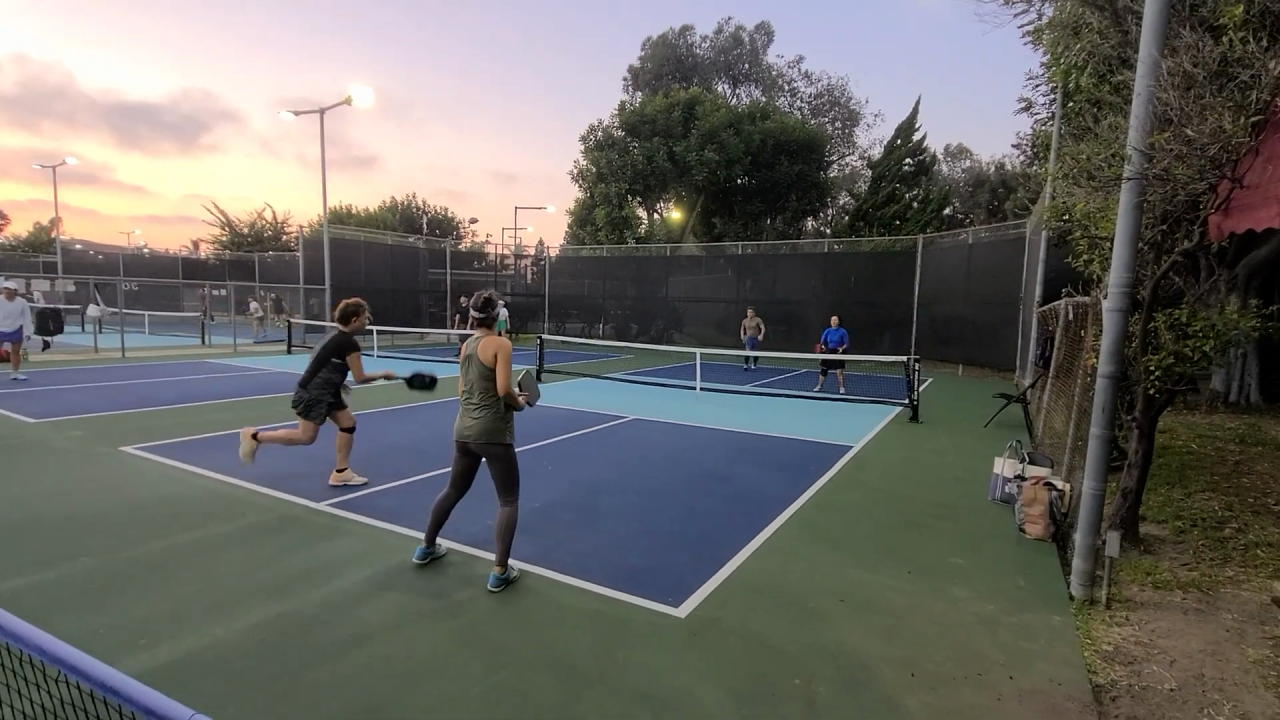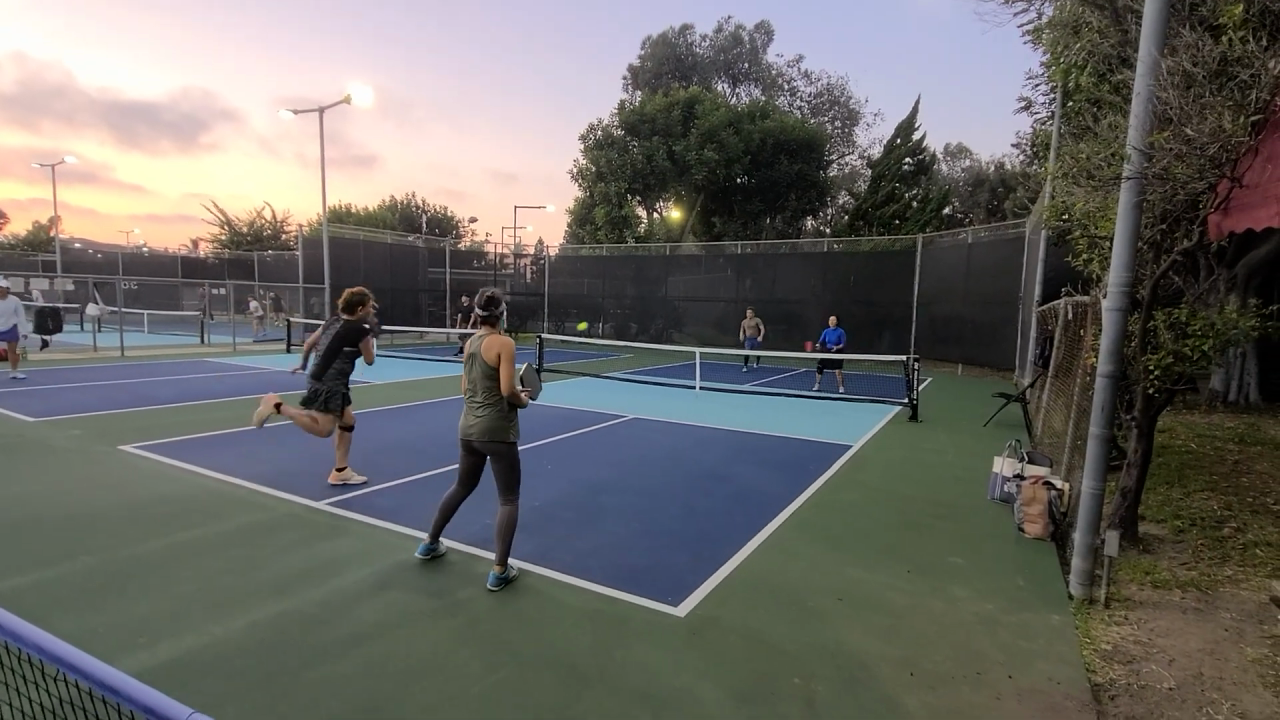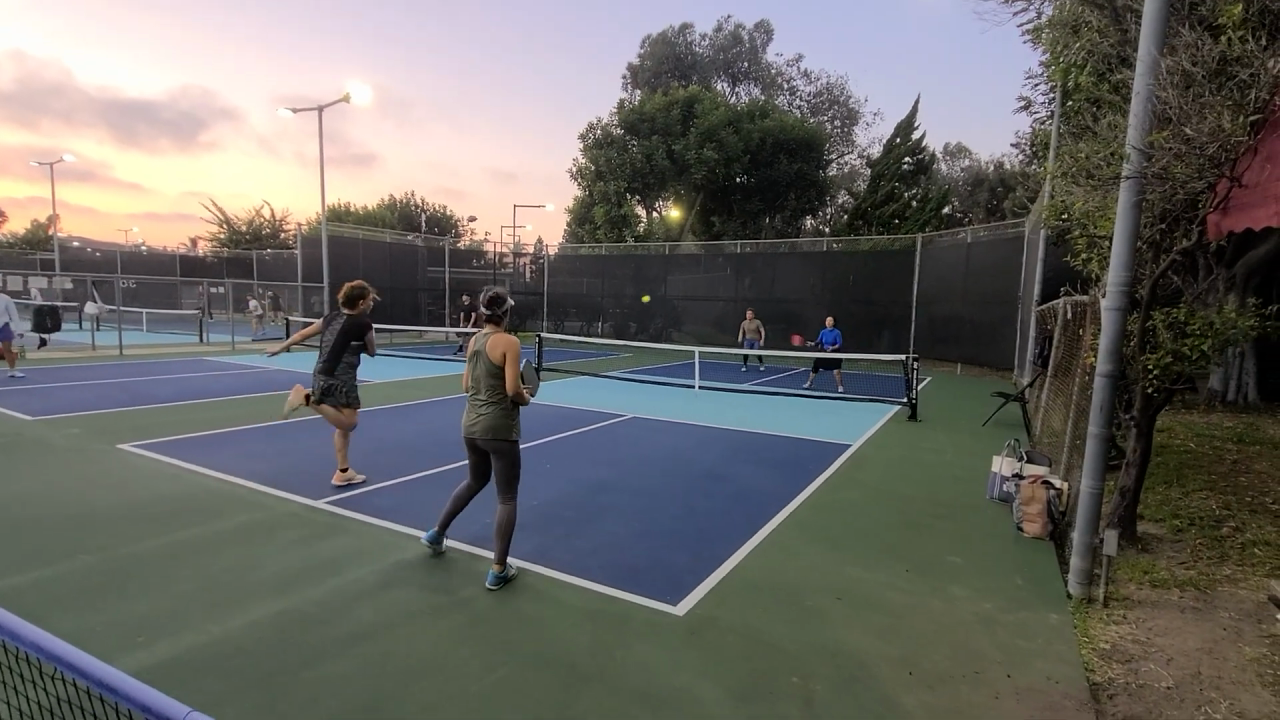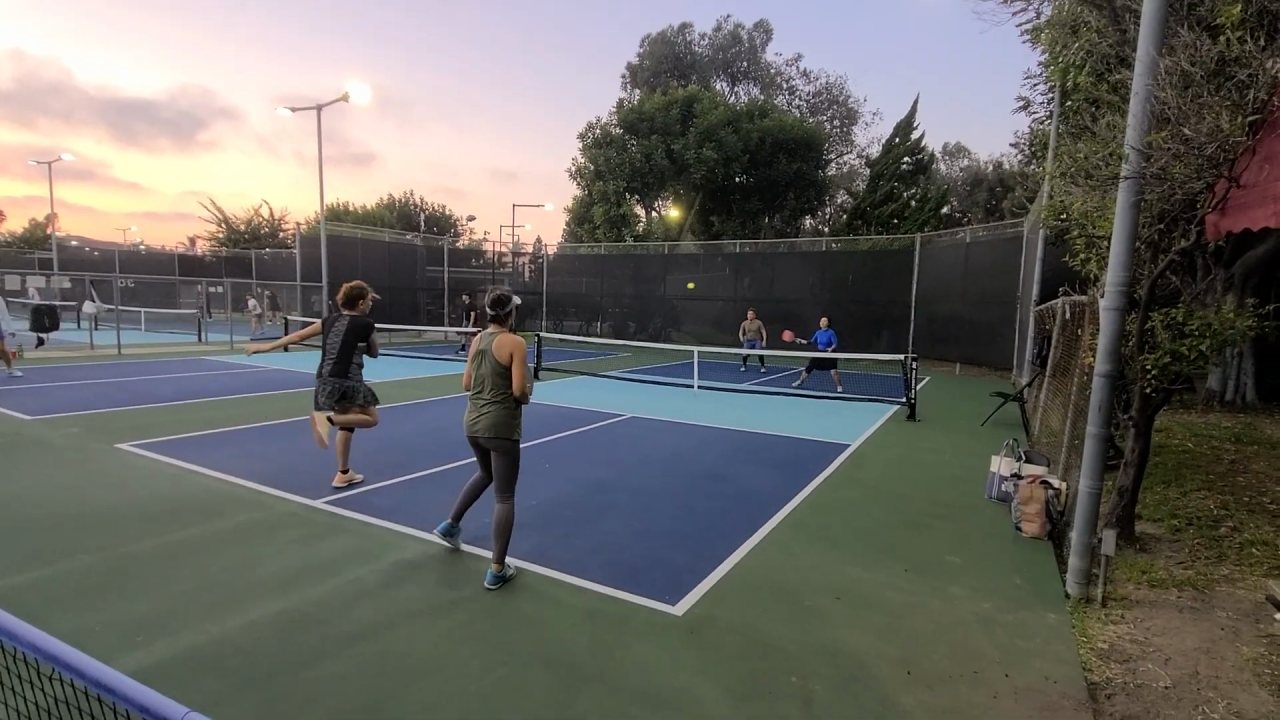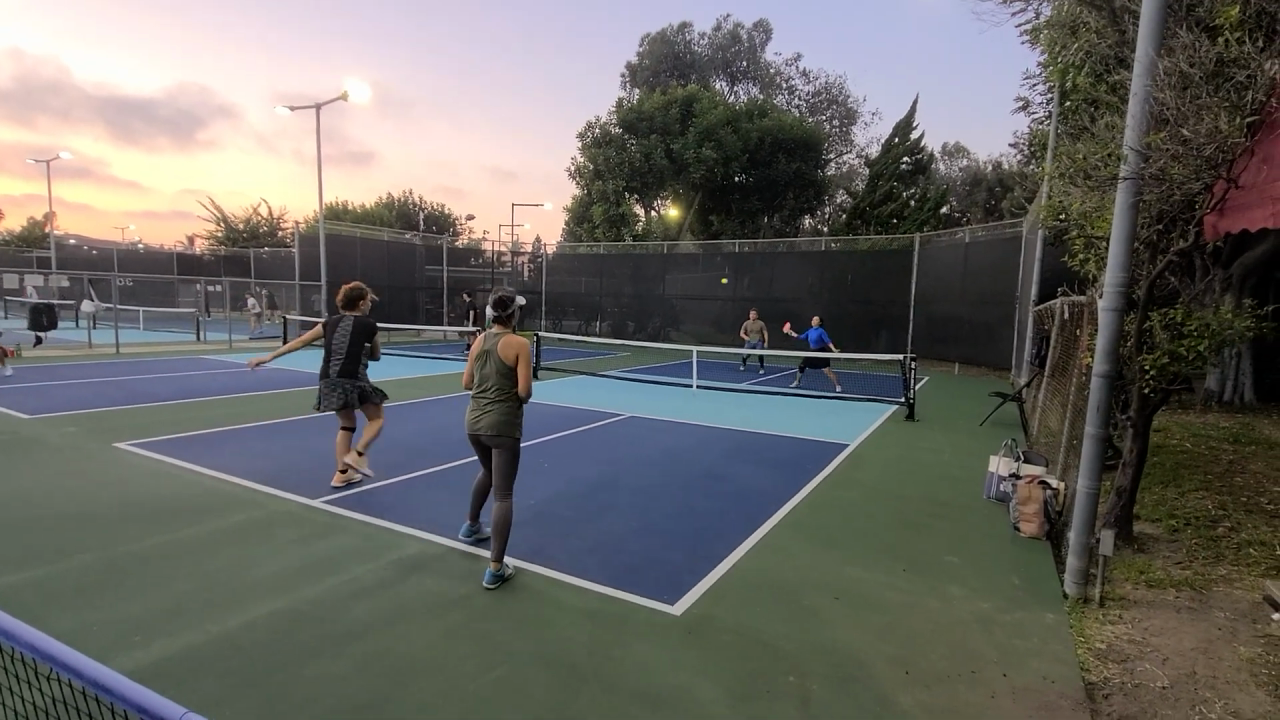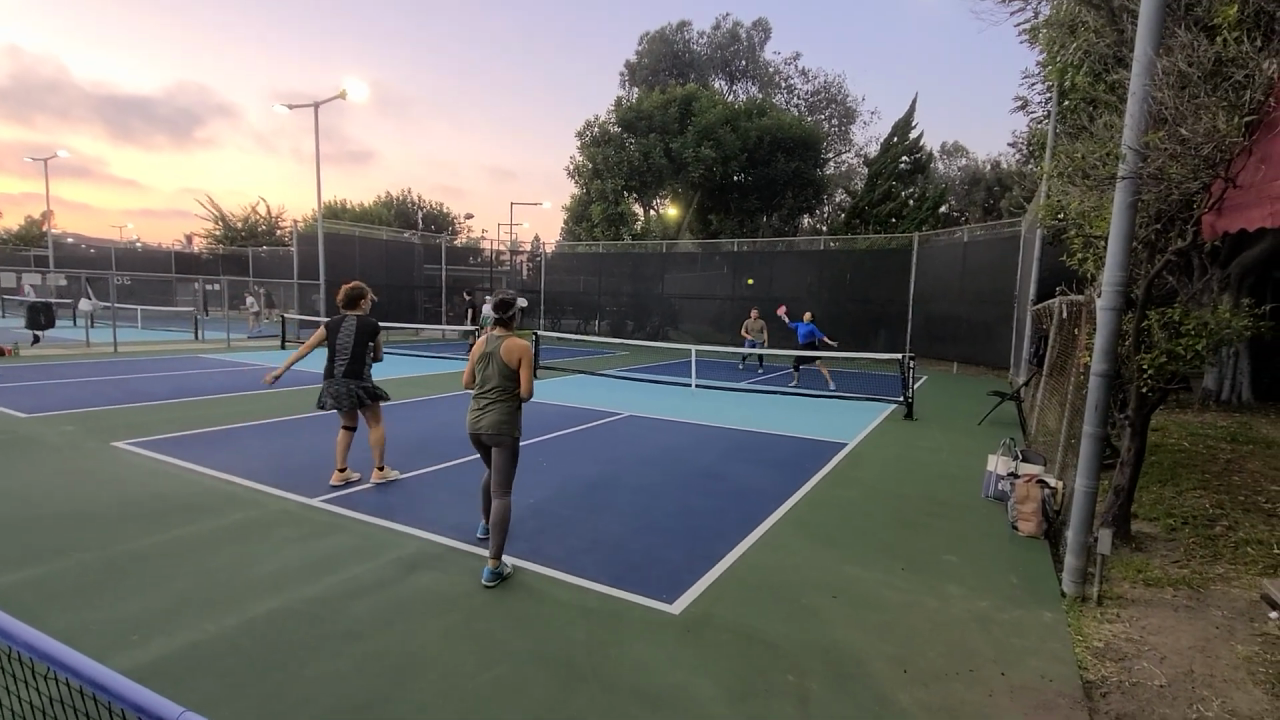
dt=0.1s
person 1, frame 1
left shoulder: (466, 346)
right shoulder: (500, 344)
right elbow: (504, 390)
right wrist: (519, 402)
left hip: (465, 430)
right hip: (493, 432)
left knee: (454, 489)
right knee: (509, 501)
left ankle: (426, 547)
right ankle: (499, 572)
person 1, frame 2
left shoulder: (471, 343)
right shoulder: (503, 343)
right elbow: (509, 391)
right wrist: (523, 399)
left hip: (469, 428)
right hip: (497, 431)
left knee: (463, 486)
right knee: (509, 499)
left ankle: (429, 543)
right ankle: (499, 571)
person 1, frame 3
left shoulder: (474, 341)
right shoulder: (509, 342)
right elbow: (513, 390)
right wrist: (525, 398)
left hip: (472, 425)
right hip: (500, 429)
left knee: (475, 481)
right knee: (507, 498)
left ankle: (436, 533)
right ankle: (498, 570)
person 1, frame 4
left shoulder: (478, 340)
right shoulder: (515, 343)
left elbow: (466, 384)
right elbow: (520, 392)
right wrist: (527, 394)
left hip: (474, 423)
right hip: (502, 428)
left knee: (485, 476)
right knee: (505, 496)
left ankle: (450, 525)
right ankle: (497, 569)
person 1, frame 5
left shoulder: (480, 340)
right shoulder: (519, 344)
left elbow: (467, 383)
right elbow: (524, 391)
right wrist: (510, 391)
left hip: (475, 422)
right hip: (503, 425)
left knee: (488, 473)
right knee: (503, 494)
left ankle: (471, 526)
right ankle: (495, 569)
person 1, frame 6
left shoulder: (481, 342)
right shoulder: (521, 347)
left elbow: (467, 382)
right elbow: (526, 393)
left hip: (476, 422)
right hip: (503, 425)
left knee: (493, 473)
right knee: (502, 492)
left ankle: (486, 524)
right ankle: (493, 566)
person 2, frame 1
left shoulder: (338, 337)
right shoulder: (349, 345)
right elbow: (360, 378)
left wrist: (352, 381)
right wrist: (383, 375)
left hip: (325, 390)
right hip: (314, 392)
left knee: (348, 424)
right knee: (306, 436)
left ankle: (341, 473)
right ankle: (254, 436)
person 2, frame 2
left shoulder: (333, 323)
right shoulder: (360, 330)
left elbow: (310, 343)
right elbow: (369, 360)
left wrist: (303, 364)
right wrist: (369, 339)
left hip: (319, 380)
right hip: (329, 384)
left knee: (348, 423)
right knee: (323, 430)
left ankle: (341, 472)
right ankle: (276, 406)
person 2, frame 3
left shoulder: (331, 317)
right shoulder: (363, 324)
left elbow: (302, 334)
right elbow: (371, 352)
left wrist: (281, 348)
left hip: (323, 376)
right hip: (339, 379)
left knee: (346, 423)
right knee: (348, 423)
left ankle: (343, 472)
right ankle: (306, 398)
person 2, frame 4
left shoulder: (329, 320)
right shoulder: (366, 325)
left elbow: (297, 335)
right elbow: (374, 353)
left wrist: (267, 347)
left hip: (326, 380)
right hip: (346, 380)
left knee: (346, 425)
right knee: (370, 418)
left ankle: (343, 474)
right ankle: (328, 420)
person 2, frame 5
left shoulder: (330, 323)
right shoulder: (369, 326)
left elbow: (300, 342)
right elbow: (376, 356)
left wrist: (269, 357)
left hip: (329, 381)
right hip: (354, 381)
left knee: (348, 425)
right knee: (377, 419)
left ankle: (342, 473)
right ankle: (357, 456)
person 2, frame 6
left shoulder: (331, 324)
right shoulder: (372, 325)
left elbow: (306, 348)
right elbow: (378, 357)
left wrist: (281, 370)
left hip: (333, 381)
right hip: (358, 382)
left knee: (349, 424)
right knee: (375, 423)
left ankle: (340, 473)
right ankle: (380, 471)
